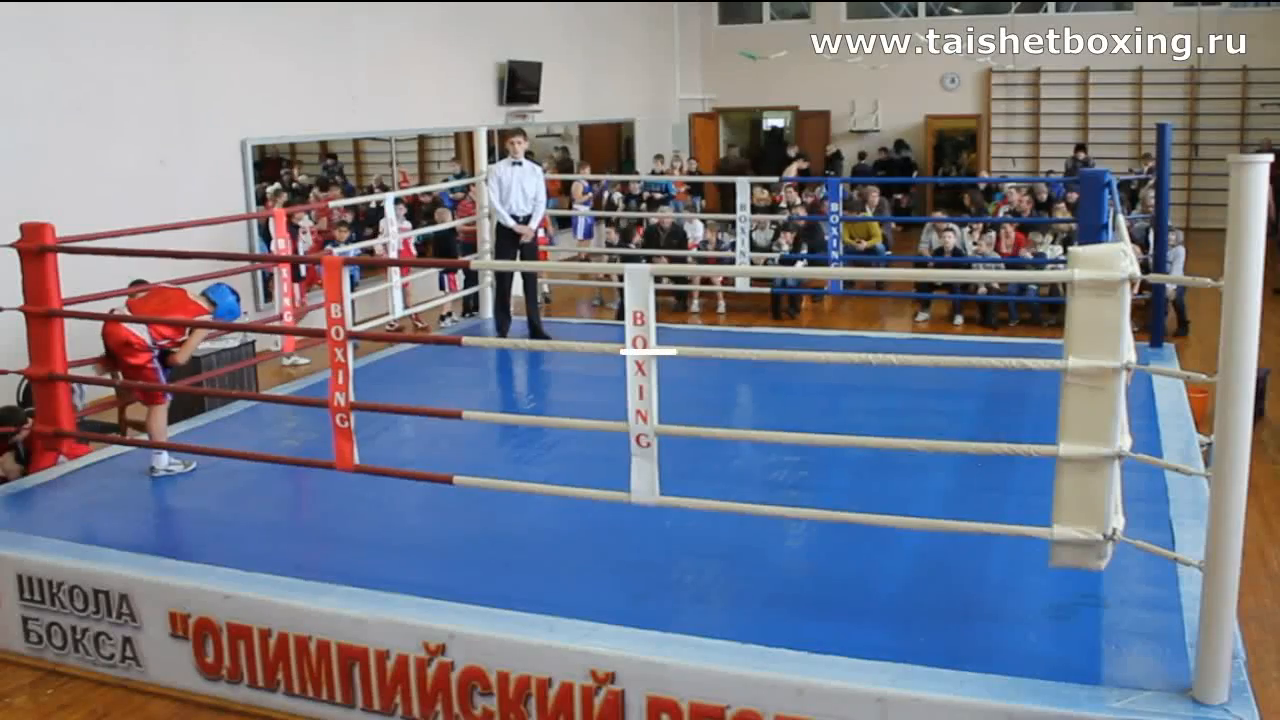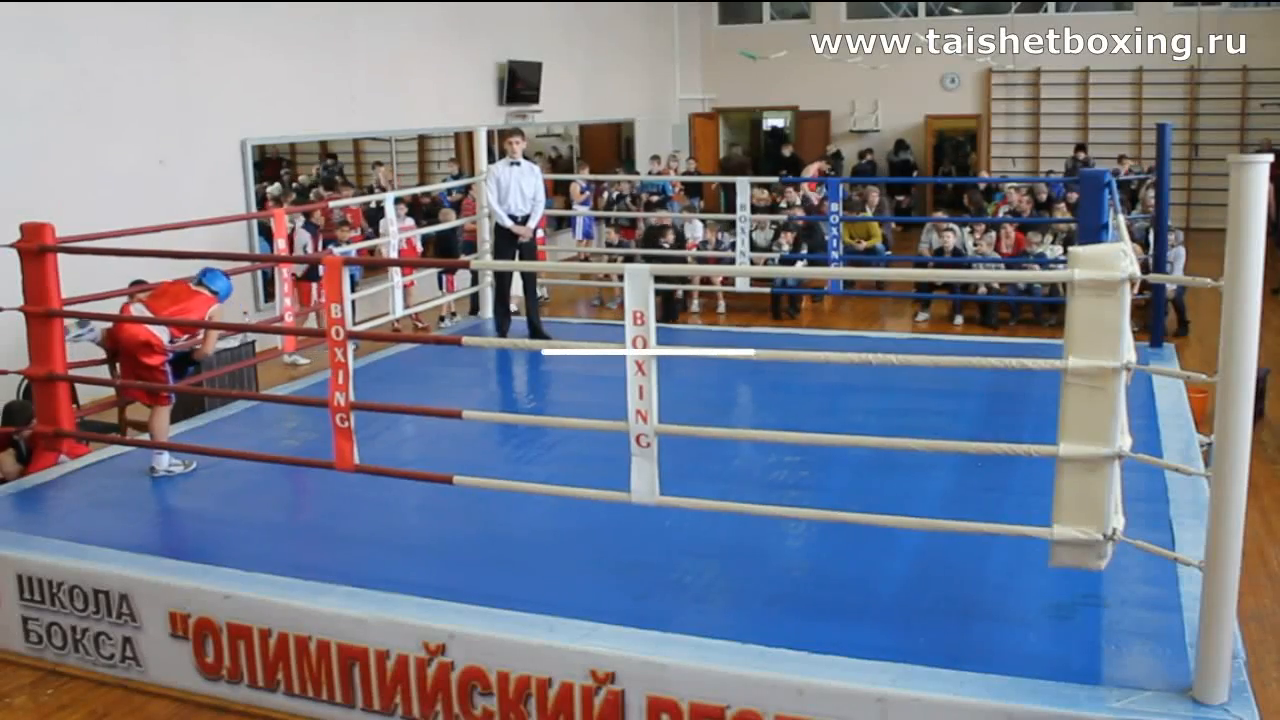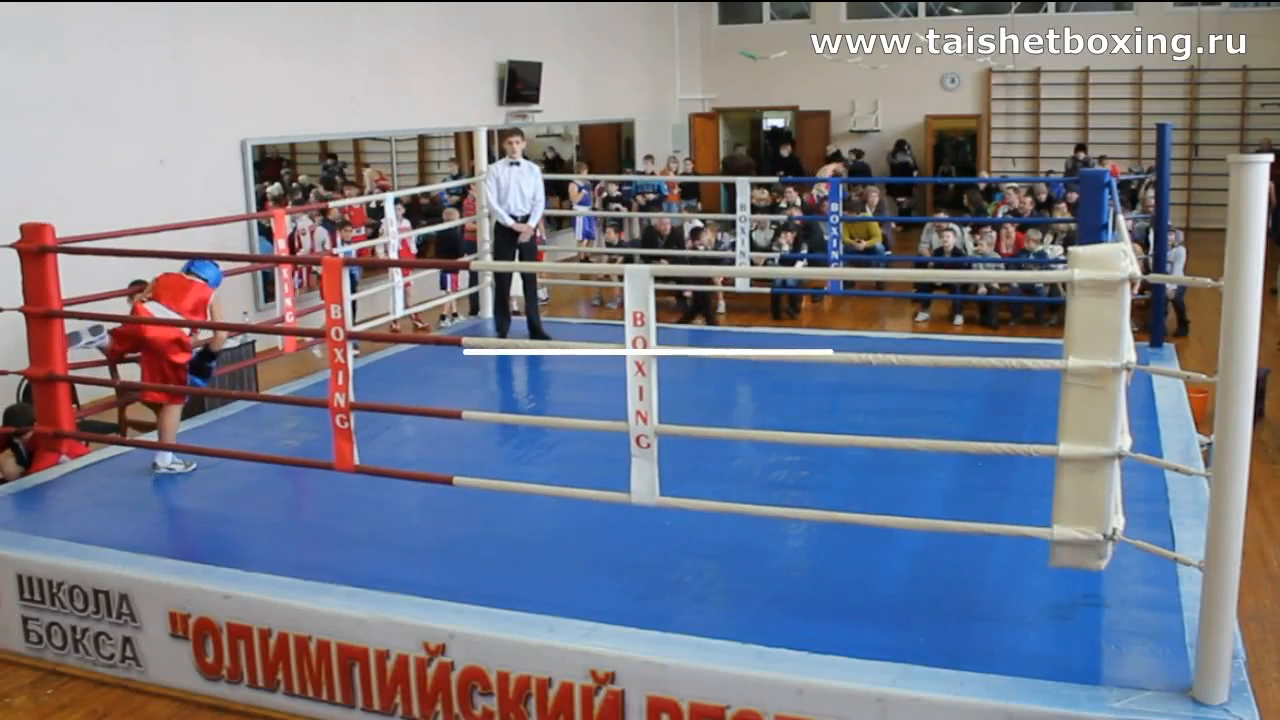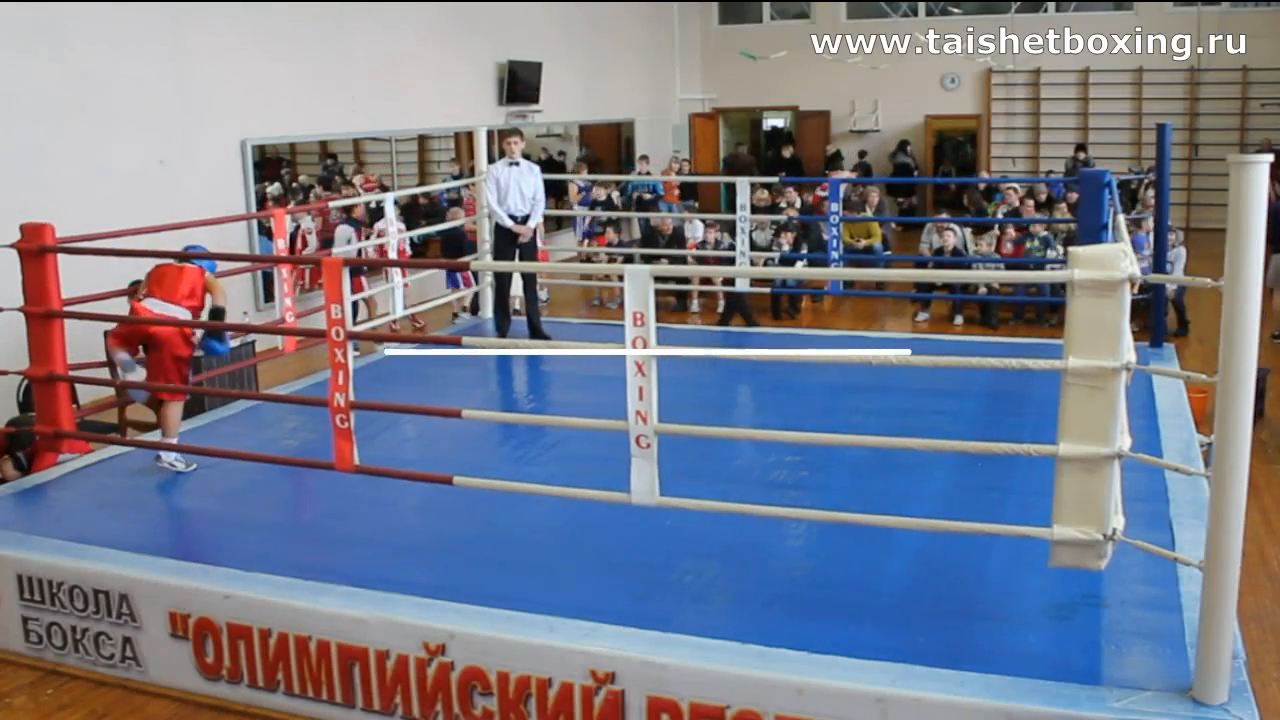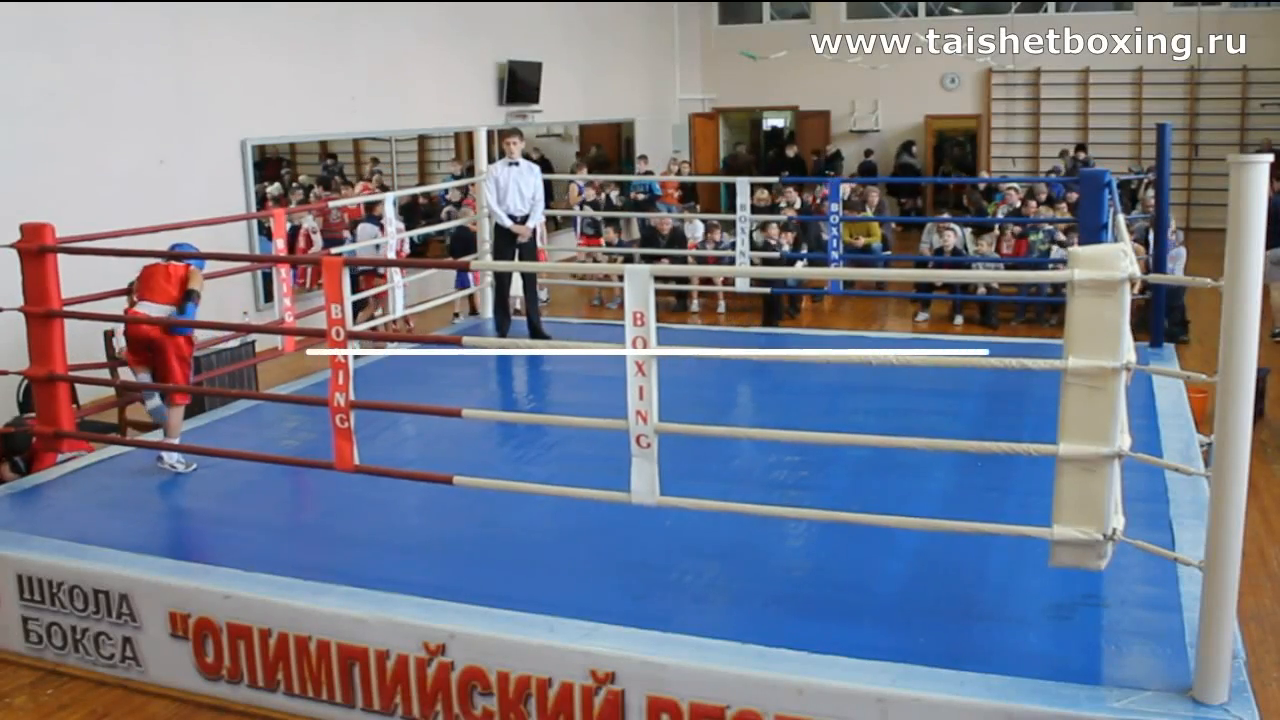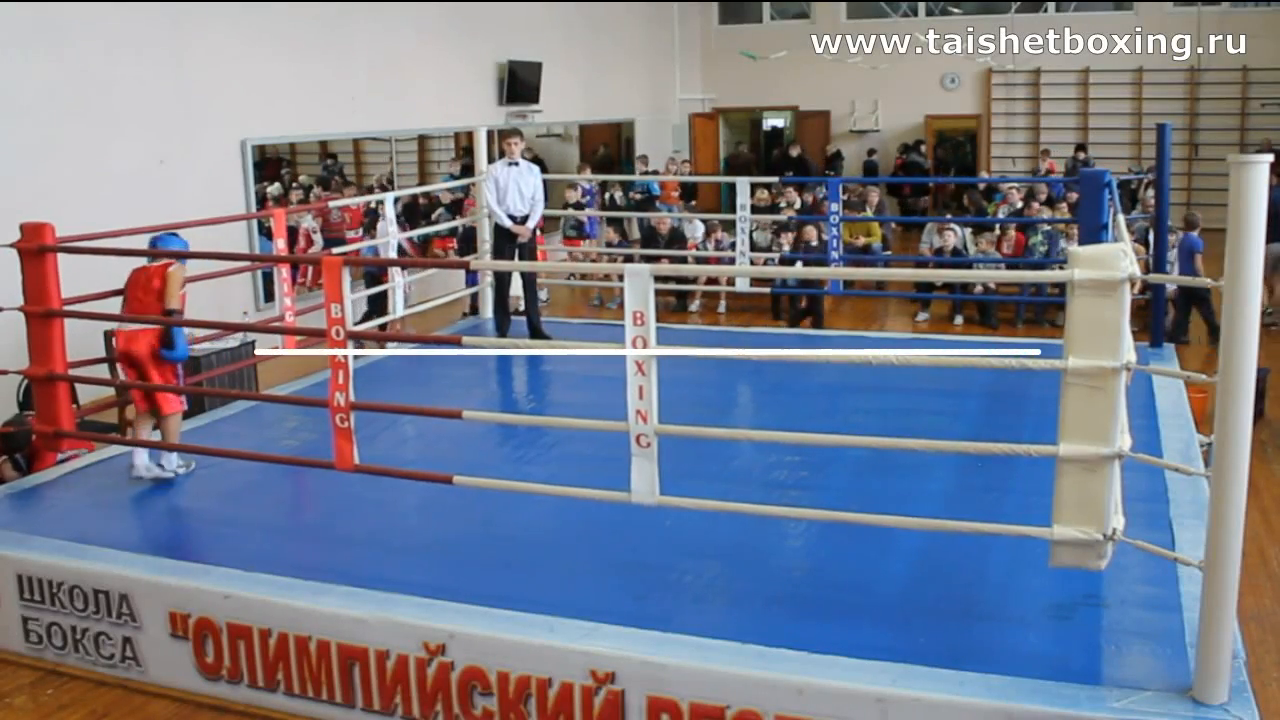
dt=0.3s
person 1, frame 1
left shoulder: (175, 291)
right shoulder: (205, 320)
left elbow: (137, 298)
right elbow: (179, 359)
right wrist: (162, 359)
left hip: (112, 324)
right hip: (133, 340)
left knee: (114, 363)
right knee: (159, 400)
right ankle: (161, 462)
person 1, frame 2
left shoulder: (175, 284)
right shoulder: (214, 307)
left elbow: (143, 301)
right elbow: (207, 350)
left hip: (128, 319)
right hip: (150, 339)
left knee: (114, 344)
right knee: (162, 402)
right ankle: (160, 462)
person 1, frame 3
left shoulder: (164, 277)
right shoulder: (209, 293)
left elbow: (138, 300)
right elbow: (220, 336)
right wrist: (206, 360)
left hip: (144, 318)
right hip: (171, 336)
left knee: (115, 348)
right knee: (173, 399)
left ankle: (101, 339)
right ankle: (164, 459)
person 1, frame 4
left shoulder: (158, 269)
right shoulder: (205, 276)
left elbow: (141, 296)
right elbow: (218, 294)
left wrist: (145, 342)
right wrist: (216, 323)
left hip: (144, 315)
right hip: (174, 326)
left knee: (118, 339)
right knee: (174, 393)
left ankle: (127, 363)
right ankle: (168, 453)
person 1, frame 5
left shoulder: (147, 270)
right shoulder: (192, 270)
left elbow: (134, 299)
right elbow: (195, 283)
right wrist: (189, 303)
right hip: (172, 328)
left knee: (139, 358)
right knee: (177, 395)
left ankle: (150, 393)
right ankle: (170, 455)
person 1, frame 6
left shoulder: (135, 274)
right shoulder: (174, 268)
right elbow: (172, 296)
right wrist: (175, 326)
left hip: (126, 338)
right hip: (154, 337)
left knee: (147, 402)
right knee: (171, 401)
left ankle: (141, 461)
right ankle: (170, 462)
person 2, frame 1
left shoulder: (535, 170)
right shoulder: (497, 170)
left elbow: (541, 201)
right elbow: (494, 202)
left wrist: (531, 227)
right wrist: (514, 225)
left hip: (529, 225)
right hip: (506, 226)
left knee: (531, 278)
right knee: (503, 279)
left ankle: (535, 328)
right ankle: (502, 329)
person 2, frame 2
left shoulder: (534, 170)
right shoulder: (495, 170)
left elbow: (540, 201)
right elbow: (492, 203)
left wrist: (529, 227)
right wrist: (512, 226)
left hip: (527, 225)
right hip: (505, 226)
left knee: (530, 278)
right knee: (502, 279)
left ankle: (535, 328)
right ankle: (502, 330)
person 2, frame 3
left shoulder: (533, 170)
right shoulder: (495, 170)
left elbow: (539, 201)
right elbow: (492, 203)
left wrist: (530, 225)
right wrist: (513, 224)
left hip: (528, 225)
right hip: (504, 226)
left knee: (530, 278)
right knee: (502, 279)
left ankle: (535, 328)
right ankle: (502, 330)
person 2, frame 4
left shoulder: (533, 169)
right shoulder: (495, 170)
left elbow: (539, 201)
right elbow: (492, 203)
left wrist: (530, 226)
right wrist: (512, 225)
left hip: (528, 225)
right hip: (504, 226)
left knee: (530, 278)
right knee: (502, 279)
left ankle: (535, 328)
right ankle: (502, 330)
person 2, frame 5
left shoulder: (533, 170)
right shoulder: (495, 171)
left elbow: (539, 201)
right elbow: (491, 203)
left wrist: (529, 226)
right wrist: (512, 226)
left hip: (527, 225)
right hip: (504, 226)
left knee: (530, 277)
right knee: (502, 279)
left ankle: (535, 328)
right ankle: (502, 330)
person 2, frame 6
left shoulder: (533, 170)
right shoulder: (494, 171)
left elbow: (539, 201)
right elbow: (492, 204)
left wrist: (528, 226)
right wrist: (512, 226)
left hip: (527, 225)
right hip: (504, 227)
left knee: (530, 278)
right knee: (502, 279)
left ankle: (535, 328)
right ankle: (502, 330)
